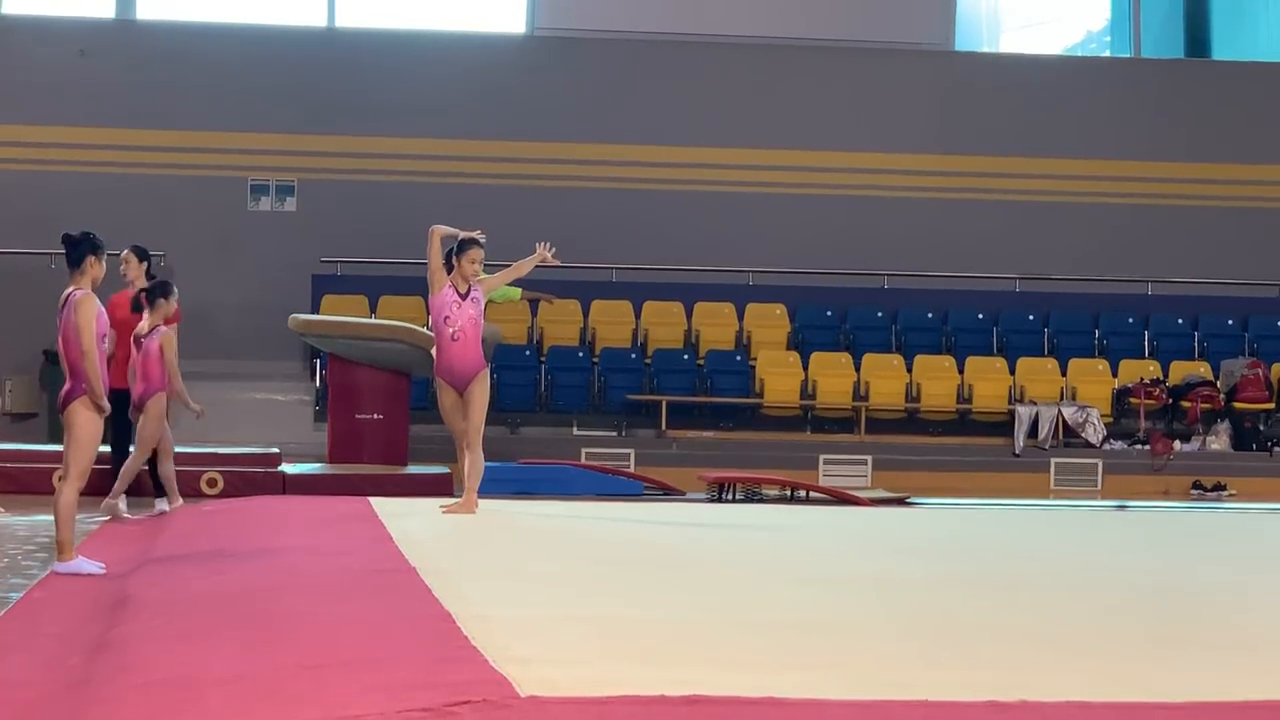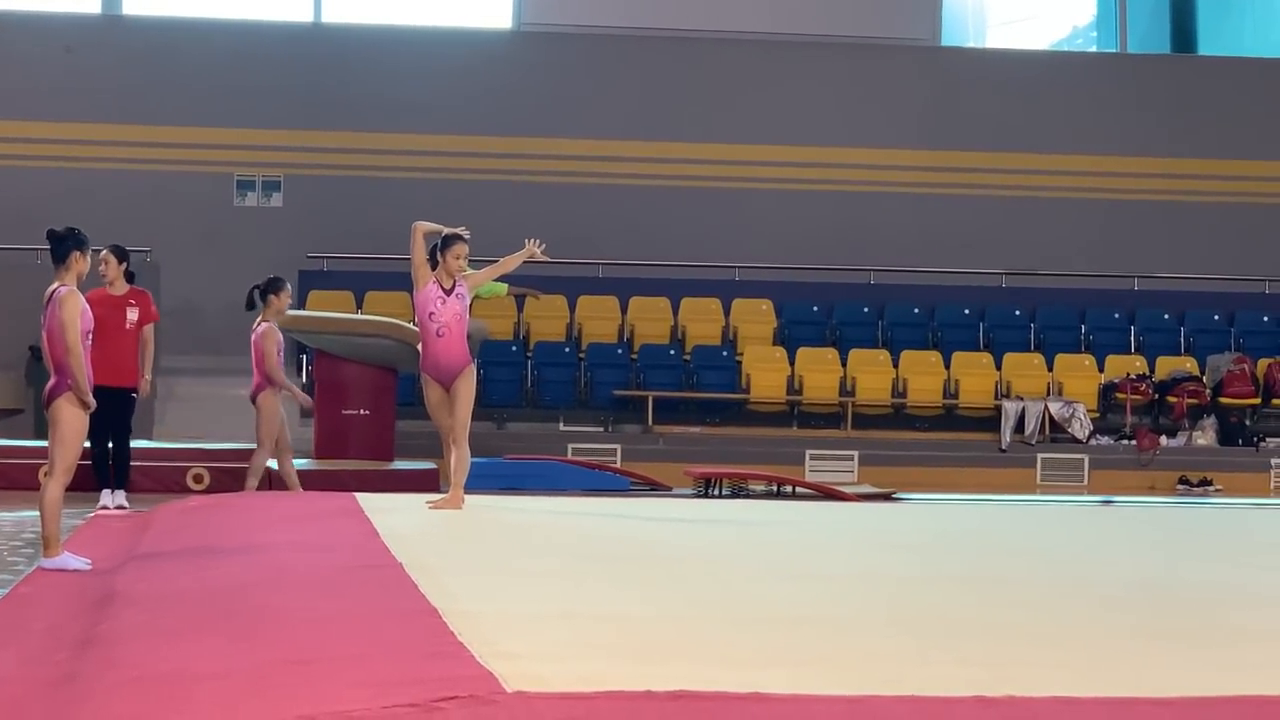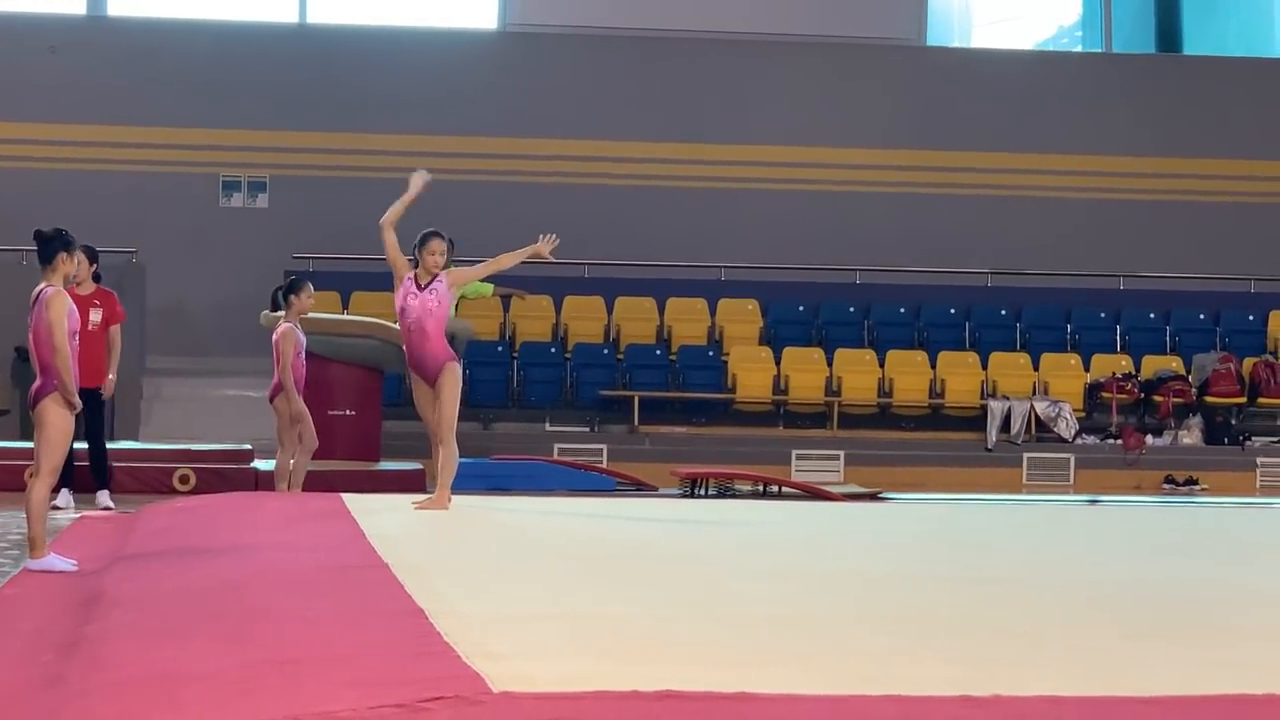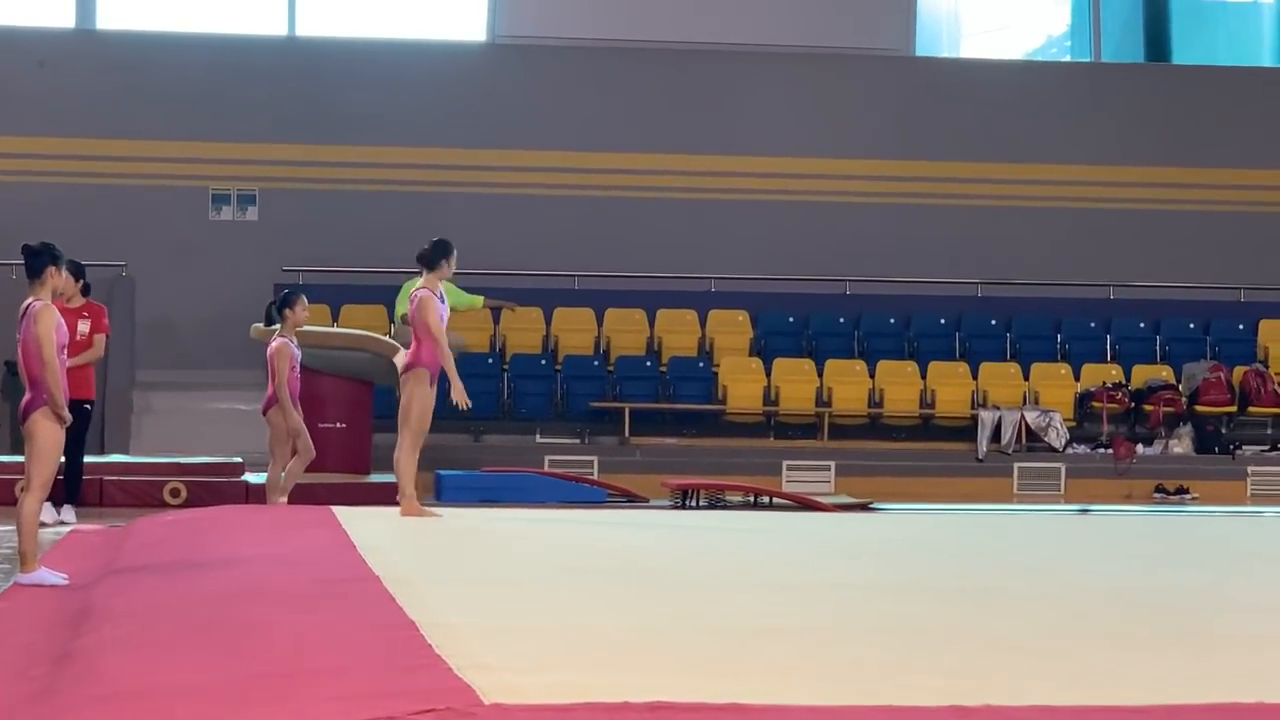
dt=1s
person 1, frame 1
left shoulder: (68, 298)
right shoulder: (86, 299)
left elbow: (66, 350)
right elbow: (88, 352)
right wrist: (101, 398)
left hip: (75, 395)
right hip: (85, 398)
left knee: (72, 480)
right knee: (73, 480)
left ankle: (68, 553)
right ankle: (66, 557)
person 1, frame 2
left shoulder: (52, 294)
right shoulder: (70, 295)
left elbow: (49, 345)
right elbow: (73, 349)
right wrist: (85, 394)
left hip: (59, 391)
right hip: (69, 394)
left knee: (57, 475)
right knee: (59, 476)
left ankle: (54, 549)
right ankle: (51, 552)
person 1, frame 3
left shoulder: (39, 294)
right shoulder: (57, 296)
left elbow: (37, 345)
right elbow: (60, 349)
right wrist: (72, 395)
left hip: (45, 391)
right hip: (55, 395)
left knee: (42, 476)
right knee: (45, 476)
left ankle: (40, 550)
right ankle: (38, 554)
person 1, frame 4
left shoulder: (27, 308)
right shoulder: (45, 310)
left elbow: (25, 360)
right elbow: (49, 363)
right wrist: (61, 409)
left hip: (34, 405)
right hip: (45, 408)
left knee: (33, 490)
right knee: (36, 490)
left ankle: (30, 564)
right ankle: (28, 568)
person 2, frame 1
left shoulder: (481, 288)
right shoulder: (439, 283)
left elbow: (515, 271)
right elbow: (435, 232)
left wrist: (539, 257)
right wrist: (462, 234)
left hip: (475, 373)
right hip: (446, 375)
left knee: (473, 440)
right knee: (460, 440)
left ankle: (469, 499)
right ankle: (466, 496)
person 2, frame 2
left shoulder: (466, 284)
right shoulder: (424, 280)
left elbow: (501, 267)
right elbow: (418, 228)
left wrist: (527, 253)
right wrist: (446, 230)
left hip: (461, 368)
right hip: (431, 371)
left knee: (459, 435)
right knee: (446, 437)
left ankle: (456, 494)
right ankle: (452, 492)
person 2, frame 3
left shoulder: (450, 280)
right shoulder: (403, 276)
left elbow: (496, 265)
right elbow: (386, 227)
left wrist: (532, 250)
right wrist: (413, 192)
left hip: (444, 366)
right hip: (418, 370)
left knee: (446, 434)
right knee: (436, 435)
left ankle: (443, 493)
right ankle: (440, 491)
person 2, frame 4
left shoulder: (429, 291)
right shoulder: (426, 297)
right elbow: (440, 343)
right wrist: (456, 382)
left hip: (423, 369)
right hip: (419, 371)
left knee: (414, 439)
right knee: (408, 439)
left ankle: (408, 497)
right ankle: (409, 502)
person 3, frame 1
right shoulder: (115, 301)
right elbow: (109, 342)
right hip: (119, 382)
right knee: (118, 442)
left ankle: (161, 498)
right ankle: (121, 497)
person 3, frame 2
left shoulder: (141, 298)
right shoulder: (92, 298)
left elbow: (148, 340)
left wrist: (146, 376)
left hip: (127, 381)
right hip: (97, 380)
left knee: (121, 438)
right knee: (98, 438)
left ankle: (120, 491)
right ankle: (105, 491)
person 3, frame 3
left shoulder: (108, 298)
left elbow: (115, 341)
left wrist: (111, 375)
left hip: (94, 381)
left knee: (95, 437)
left ankle: (104, 492)
right ankle: (64, 491)
person 3, frame 4
left shoulder: (96, 311)
left elbow: (98, 350)
left wrist: (66, 363)
left hip: (81, 393)
left knee: (74, 451)
left ankle: (69, 506)
right ankle: (47, 504)
person 4, frame 1
left shoulder: (138, 331)
right shoulder: (165, 334)
left elbow: (133, 369)
right elbow: (173, 374)
left wrist: (135, 401)
right wrist: (189, 402)
left hip: (140, 395)
right hip: (154, 397)
left knee: (167, 449)
right knee: (141, 453)
left ankle: (175, 501)
right ankle: (113, 500)
person 4, frame 2
left shoulder: (262, 325)
right shoulder: (269, 329)
right elbow: (272, 368)
left wrist: (292, 392)
right wrist: (297, 392)
left hip: (270, 392)
right hip: (267, 393)
left knee: (284, 446)
right knee: (265, 448)
left ankle: (296, 494)
person 4, frame 3
left shoulder: (294, 327)
right shoulder: (287, 330)
right elbow: (284, 368)
right wrist: (294, 401)
left hip: (292, 394)
right hip: (285, 394)
left knee: (309, 443)
right knee: (288, 448)
left ankle: (295, 491)
person 4, frame 4
left shoulder: (290, 340)
right shoulder: (282, 344)
right elbow: (280, 384)
left wrist: (295, 411)
right wrist: (291, 416)
left hip: (286, 405)
right hip: (279, 406)
left knee: (306, 453)
right knee: (279, 461)
left ankle: (281, 497)
right ankle: (273, 507)
